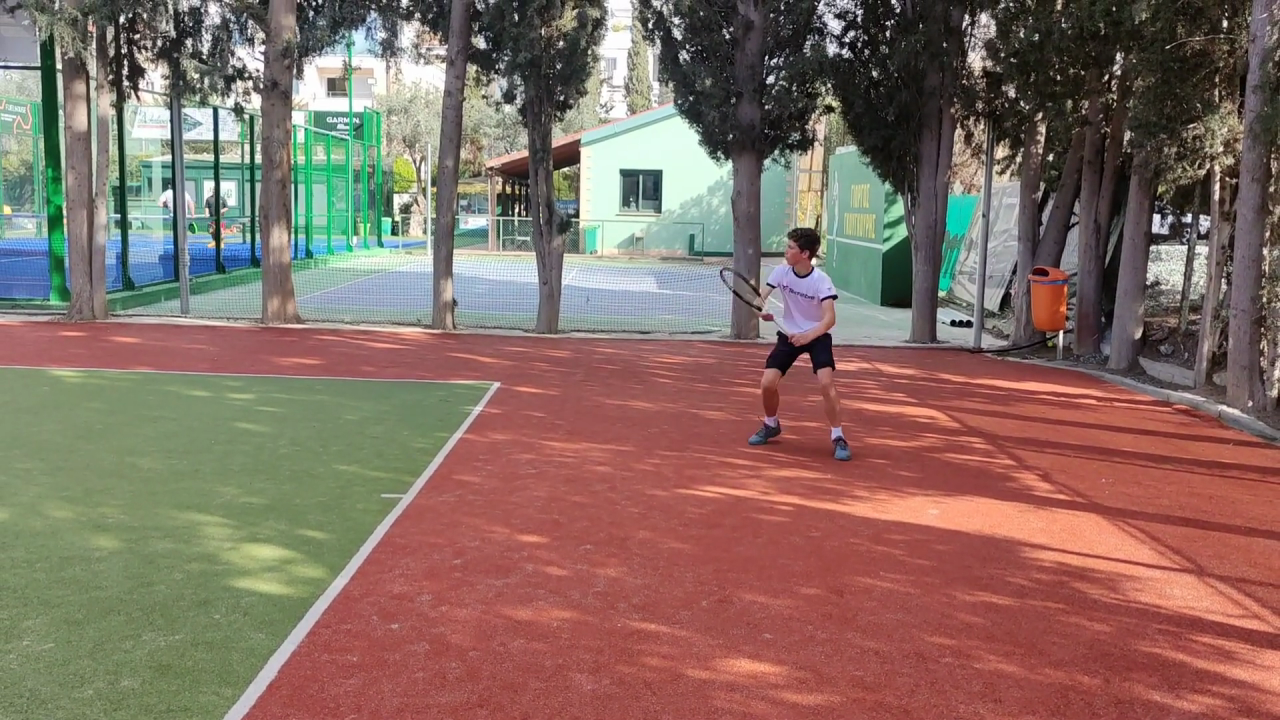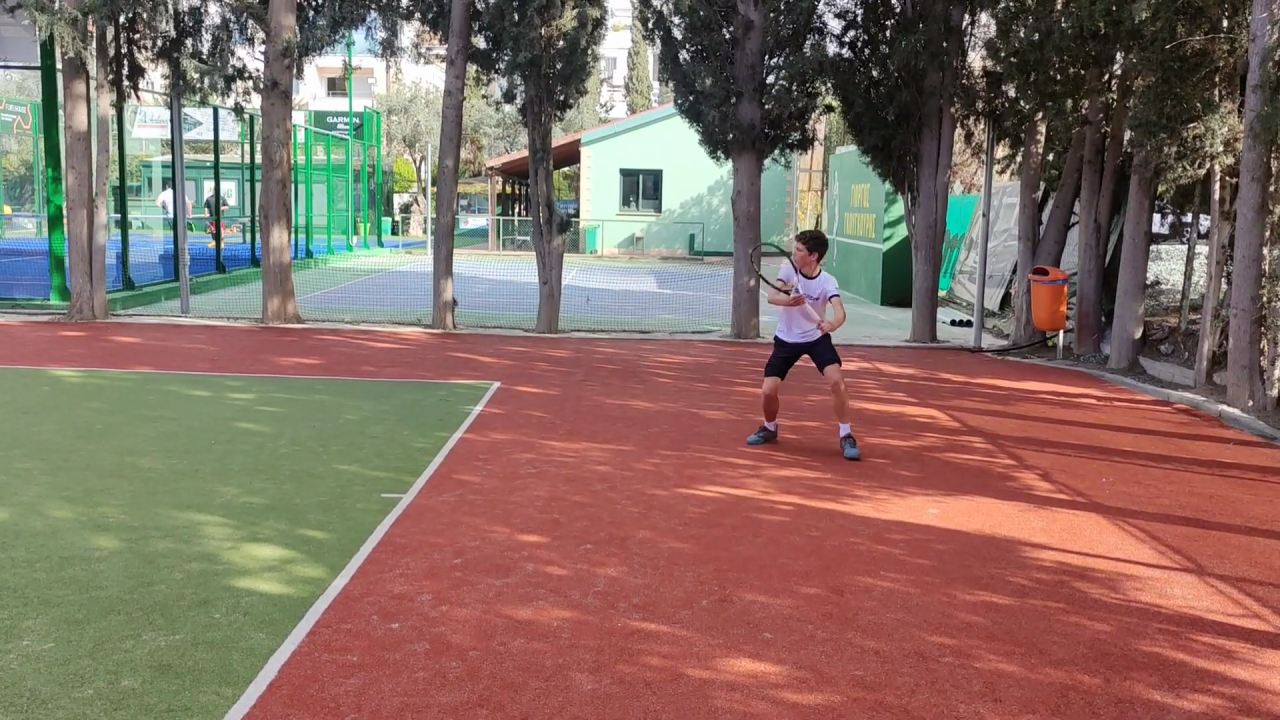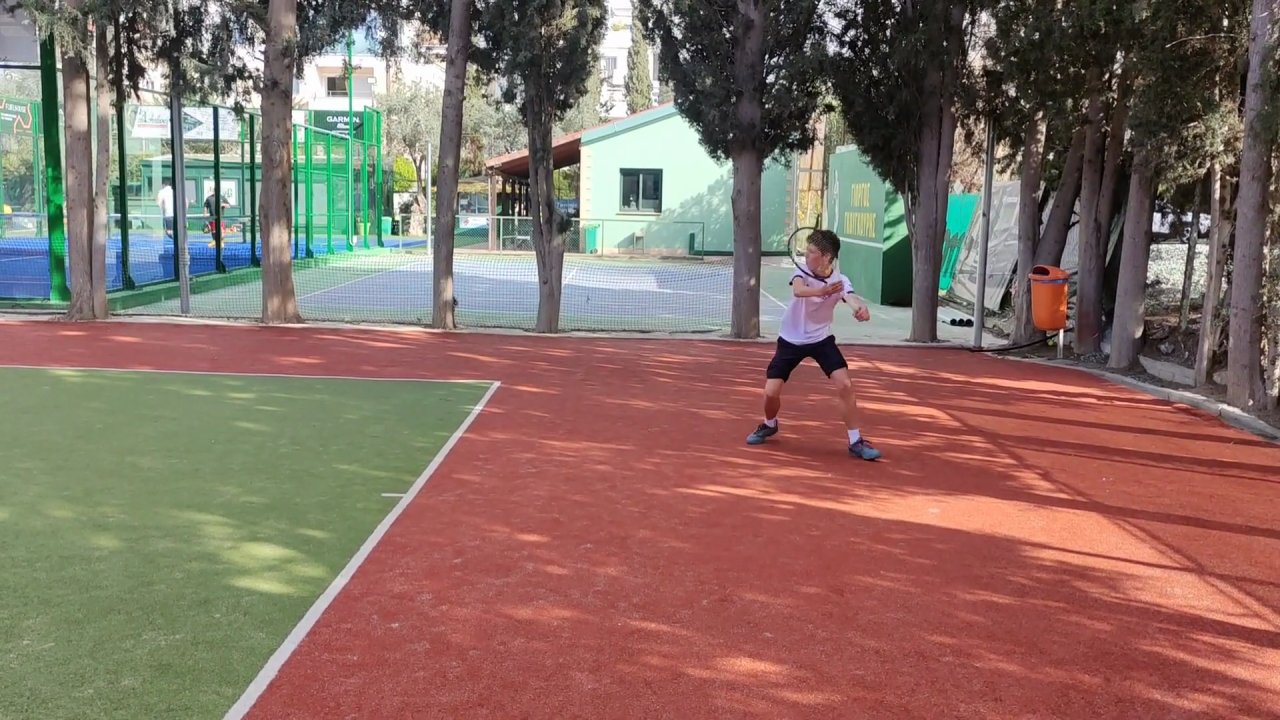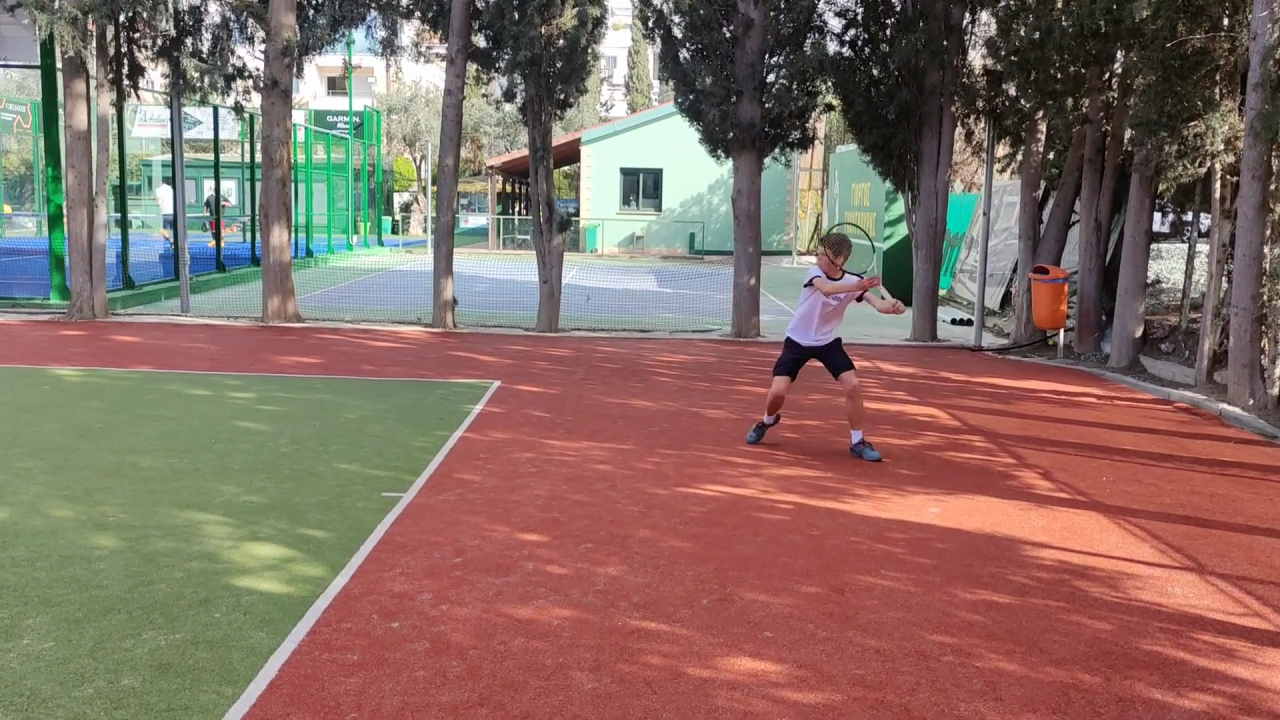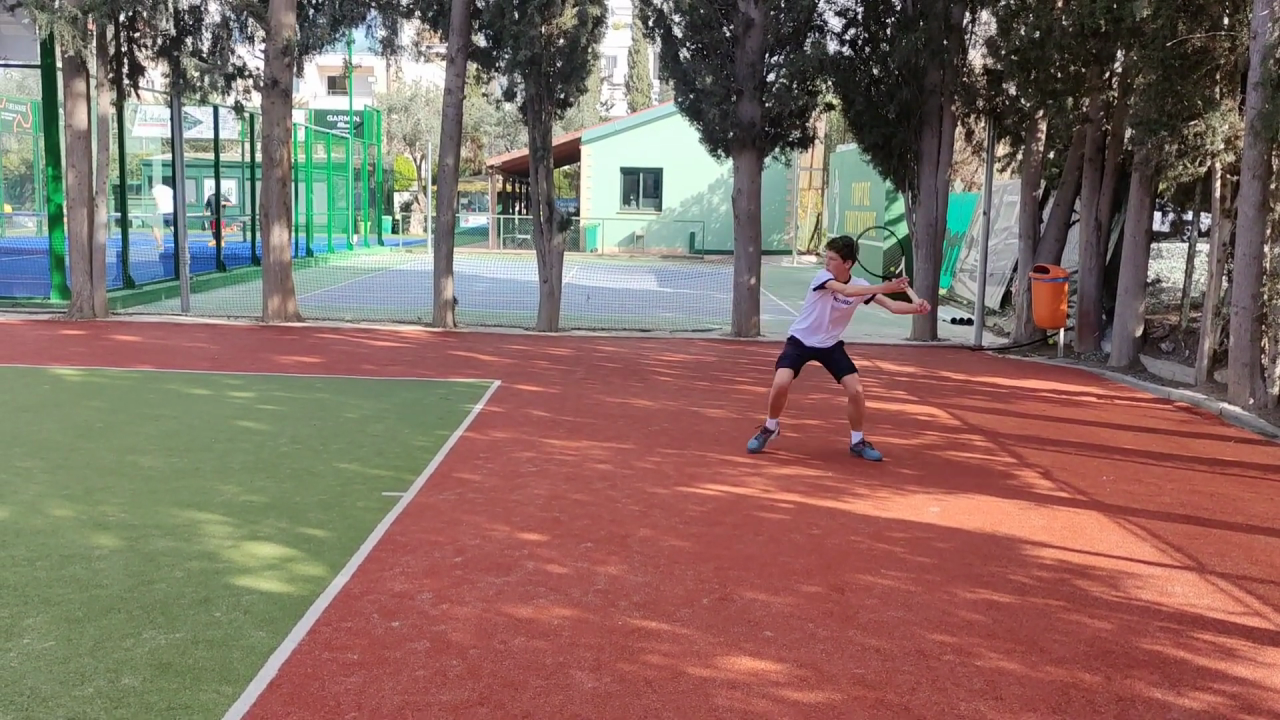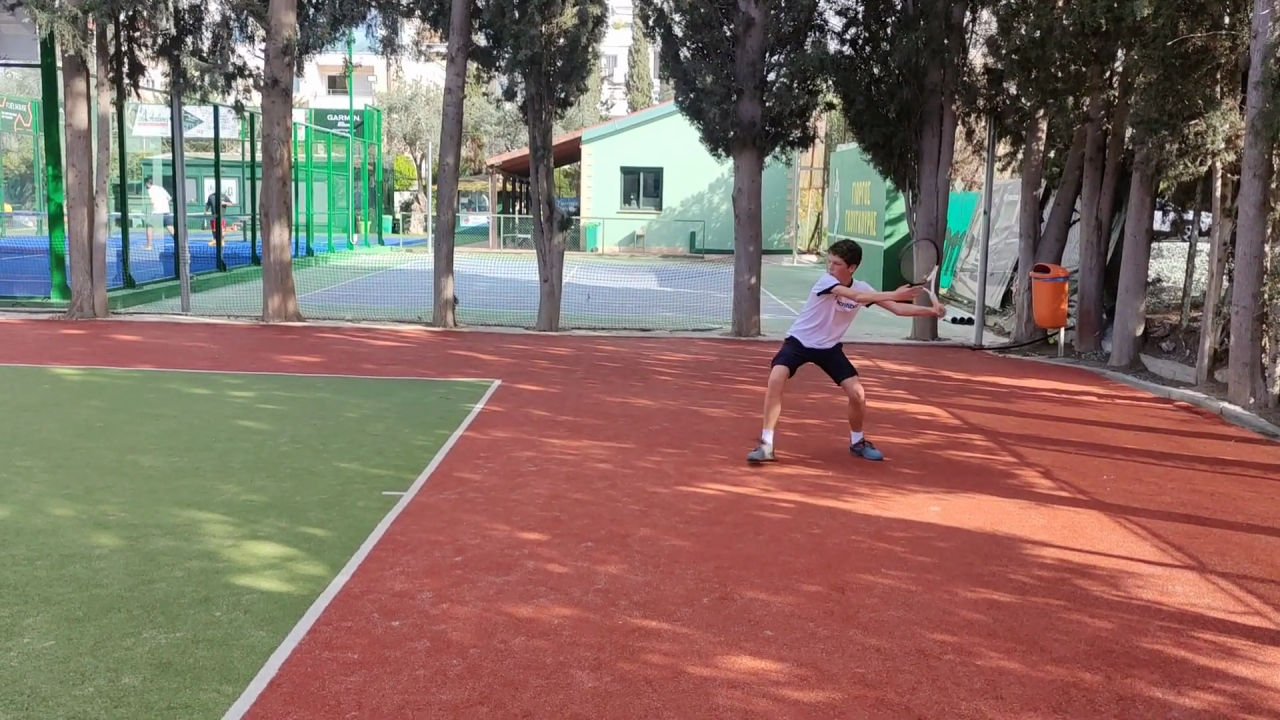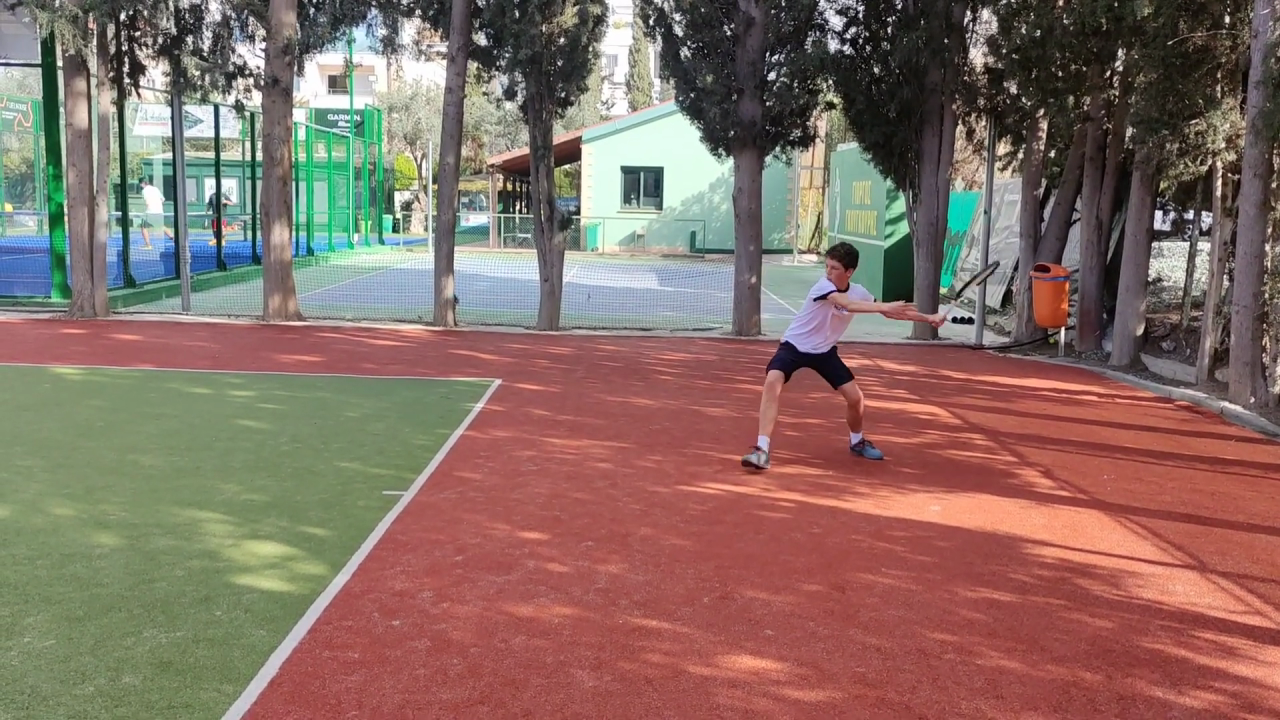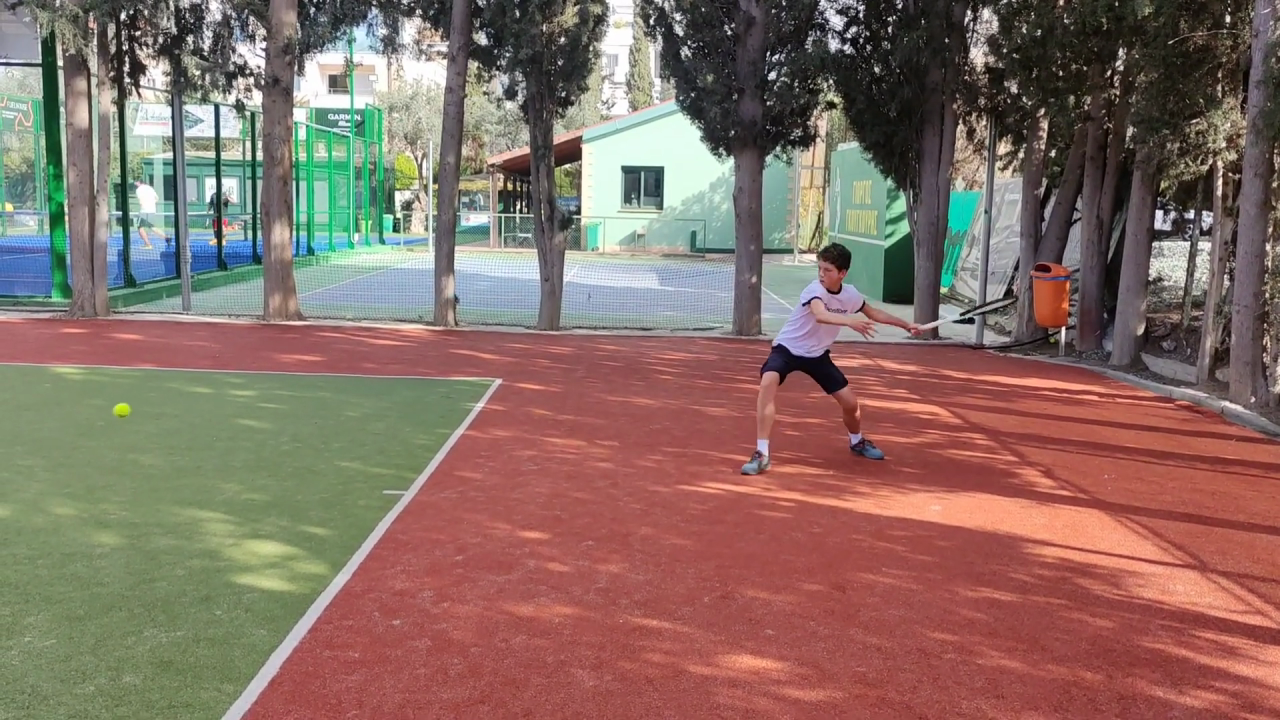
dt=0.1s
person 1, frame 1
left shoulder: (822, 280)
right shoulder: (781, 271)
left elbow: (830, 318)
right elbow: (762, 297)
left wrist: (809, 335)
right wrist: (763, 310)
left hip: (817, 336)
right hip: (789, 335)
left knee: (826, 383)
right knee: (768, 383)
left ankle: (838, 438)
right ankle: (771, 425)
person 1, frame 2
left shoulder: (828, 282)
right shoulder: (788, 270)
left elbow: (840, 313)
right elbow: (772, 297)
left wrist: (832, 324)
right wrist: (789, 301)
left hip: (817, 338)
right hip: (787, 339)
left knee: (836, 380)
right knee: (768, 391)
left ankle: (846, 436)
right ankle: (769, 428)
person 1, frame 3
left shoulder: (839, 282)
right shoulder: (801, 271)
left elbow: (858, 305)
right elbow: (799, 291)
left wrist: (862, 311)
right wrist: (825, 290)
left hip: (821, 340)
right hip: (789, 340)
left knee: (844, 385)
right knee: (771, 393)
left ankle: (855, 440)
right ankle: (769, 424)
person 1, frame 4
left shoulder: (854, 282)
right shoulder: (814, 273)
left elbow: (879, 304)
right elbow: (826, 289)
left wrist: (892, 306)
right wrist: (859, 286)
left hip: (828, 343)
right hip: (798, 340)
left knee: (853, 386)
right knee: (777, 392)
left ankle: (858, 441)
right ankle: (768, 419)
person 1, frame 5
left shoulder: (860, 285)
right shoulder: (822, 277)
left elbow: (892, 306)
right elbow: (846, 292)
left wrist: (918, 307)
right wrist: (883, 287)
left hip: (830, 345)
right hip: (800, 341)
left knee: (856, 392)
right knee: (781, 384)
left ankle: (857, 441)
right ankle: (770, 428)
person 1, frame 6
left shoulder: (863, 288)
right shoulder: (827, 281)
left elbow: (897, 308)
right elbow: (855, 296)
left wrist: (930, 310)
right wrist: (894, 294)
left hip: (828, 347)
right hip: (798, 341)
left knee: (857, 394)
right knee: (776, 380)
left ankle: (857, 441)
right ankle: (766, 444)
person 1, frame 7
left shoulder: (859, 292)
right shoulder: (824, 286)
left elbow: (887, 313)
right elbow: (848, 306)
left wrist: (926, 318)
right wrist: (890, 307)
left hip: (824, 351)
right hip: (794, 345)
left knee: (854, 397)
right knee: (772, 385)
left ankle: (858, 441)
right ankle: (761, 450)
person 1, frame 8
left shoulder: (850, 294)
right shoulder: (814, 290)
left elbow: (873, 314)
right elbow: (820, 315)
left wrist: (906, 325)
right wrist: (849, 322)
left hip: (817, 355)
right hip: (786, 348)
left knee: (850, 402)
right knee: (767, 386)
left ankle: (857, 441)
right ankle: (761, 454)
